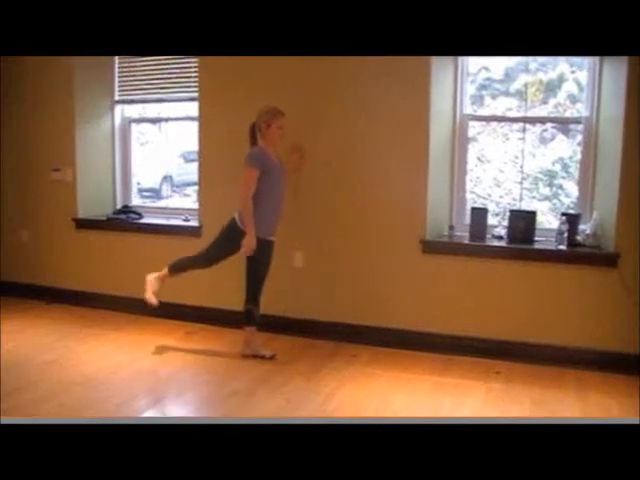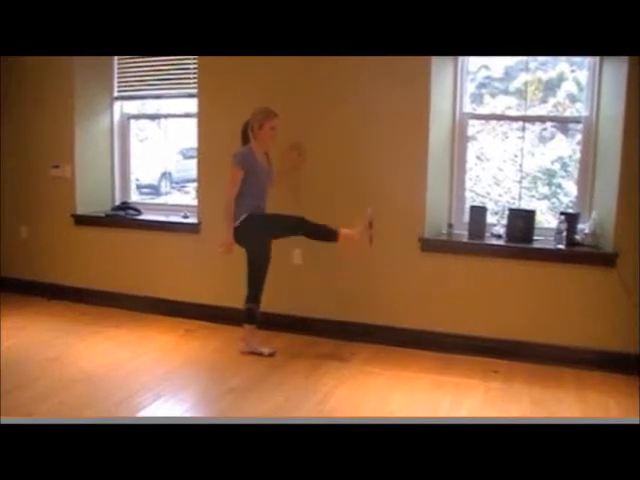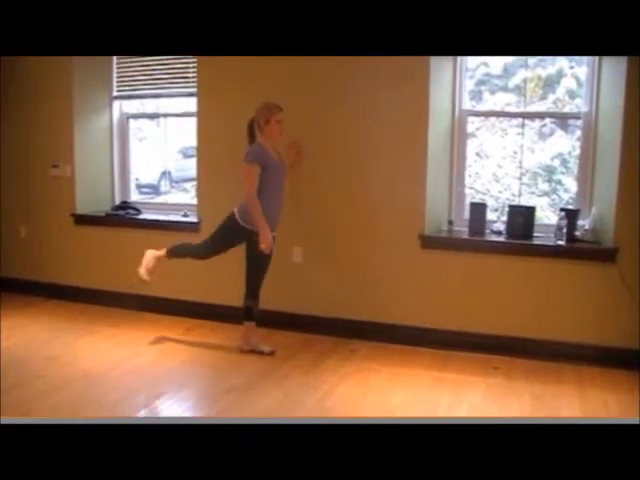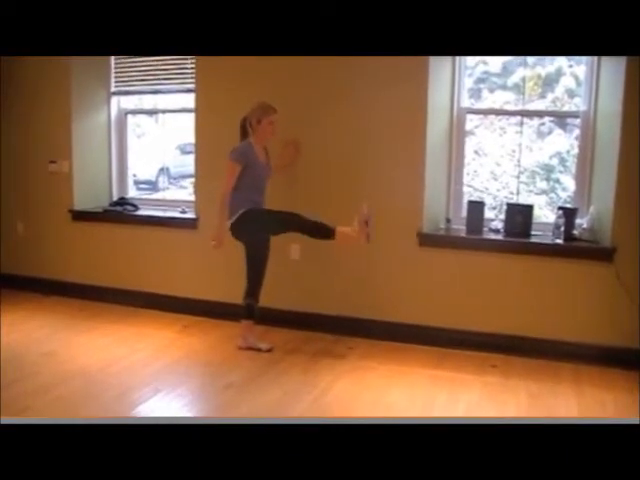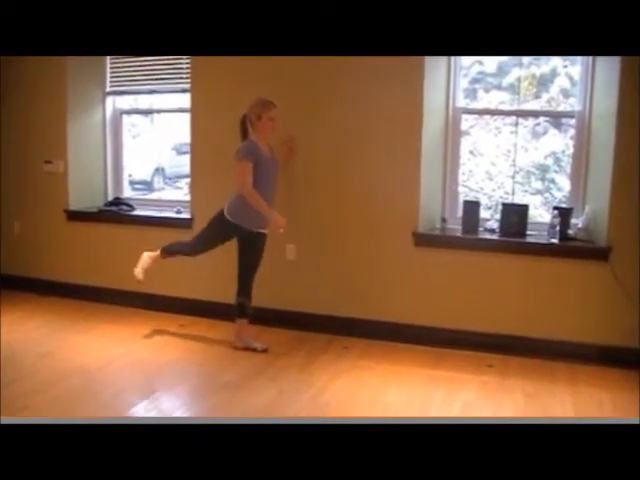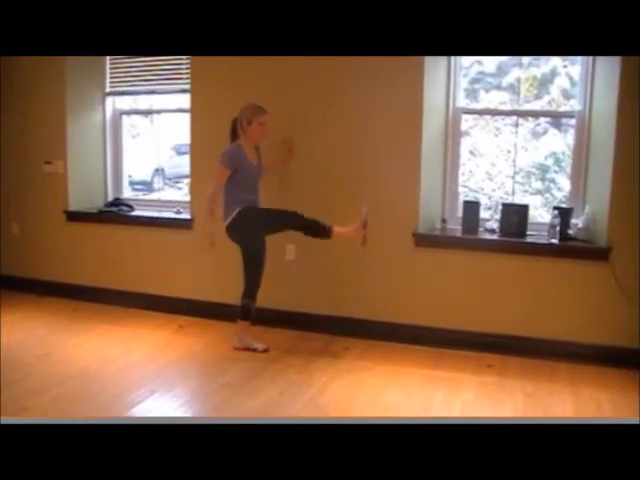
dt=0.7s
person 1, frame 1
left shoulder: (275, 156)
right shoulder: (256, 156)
right elbow: (246, 196)
left wrist: (292, 165)
right wrist: (250, 233)
left hip: (266, 235)
right hip: (244, 227)
left knee: (255, 289)
right knee: (204, 259)
left ankle: (250, 342)
right ankle: (157, 279)
person 1, frame 2
left shoulder: (265, 156)
right shoulder: (243, 156)
right elbow: (230, 196)
left wrist: (291, 166)
right wrist: (228, 232)
left hip: (257, 224)
right hip: (246, 223)
left knee: (257, 284)
right knee: (299, 225)
left ankle: (249, 340)
right ankle: (352, 235)
person 1, frame 3
left shoulder: (274, 152)
right shoulder: (255, 152)
right elbow: (250, 194)
left wrist: (288, 163)
right wrist: (263, 229)
left hip: (265, 229)
right hip: (245, 223)
left knee: (255, 284)
right knee: (204, 250)
left ankle: (249, 338)
right ankle: (155, 256)
person 1, frame 4
left shoulder: (263, 152)
right shoulder: (242, 151)
right elbow: (227, 190)
left wrist: (284, 161)
right wrist: (221, 226)
left hip: (255, 221)
right hip: (243, 219)
left knee: (255, 280)
right knee: (295, 222)
left ankle: (247, 336)
right ankle: (352, 232)
person 1, frame 5
left shoulder: (268, 149)
right shoulder: (247, 149)
right elbow: (246, 189)
left wrist: (284, 157)
right wrist: (271, 214)
left hip: (257, 227)
right hip: (235, 219)
left knee: (246, 280)
right knee: (194, 247)
left ankle: (241, 335)
right ankle: (151, 257)
person 1, frame 6
left shoulder: (256, 151)
right shoulder: (231, 154)
right elbow: (216, 191)
left wrist: (282, 158)
right wrist: (211, 226)
left hip: (253, 223)
right hip: (240, 220)
left knee: (253, 281)
right knee: (293, 219)
left ankle: (242, 336)
right ankle: (348, 231)
